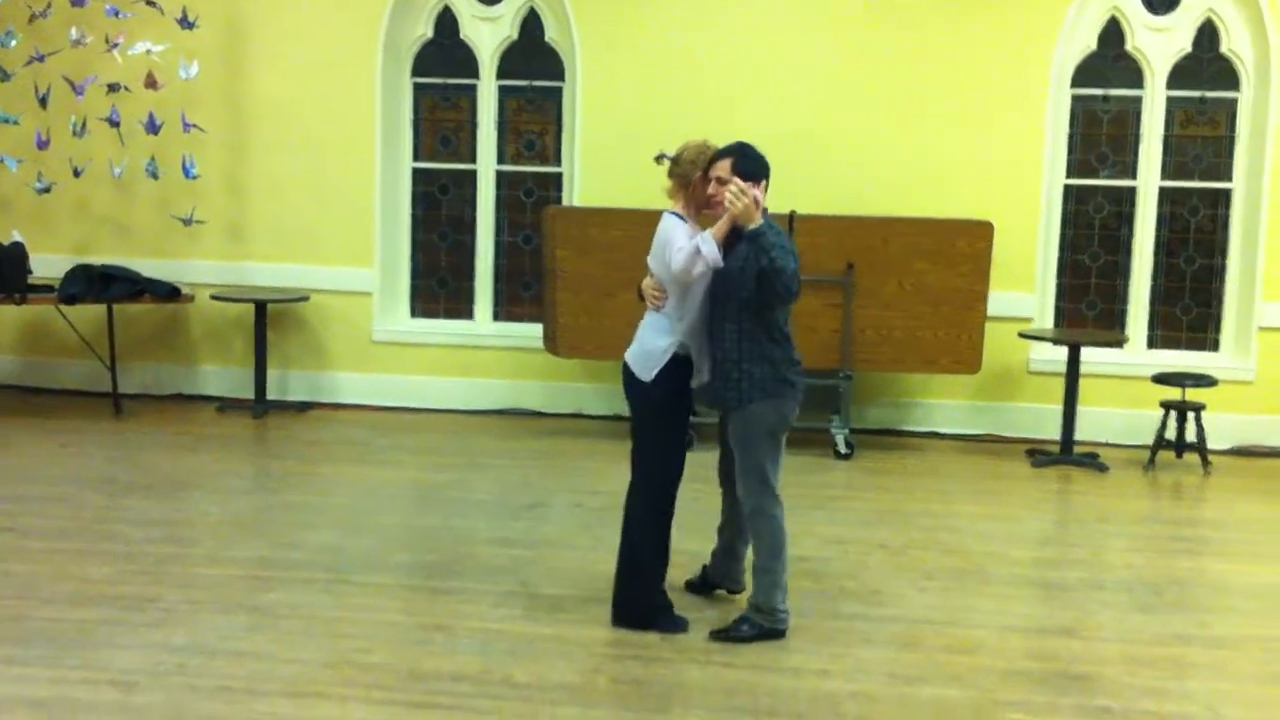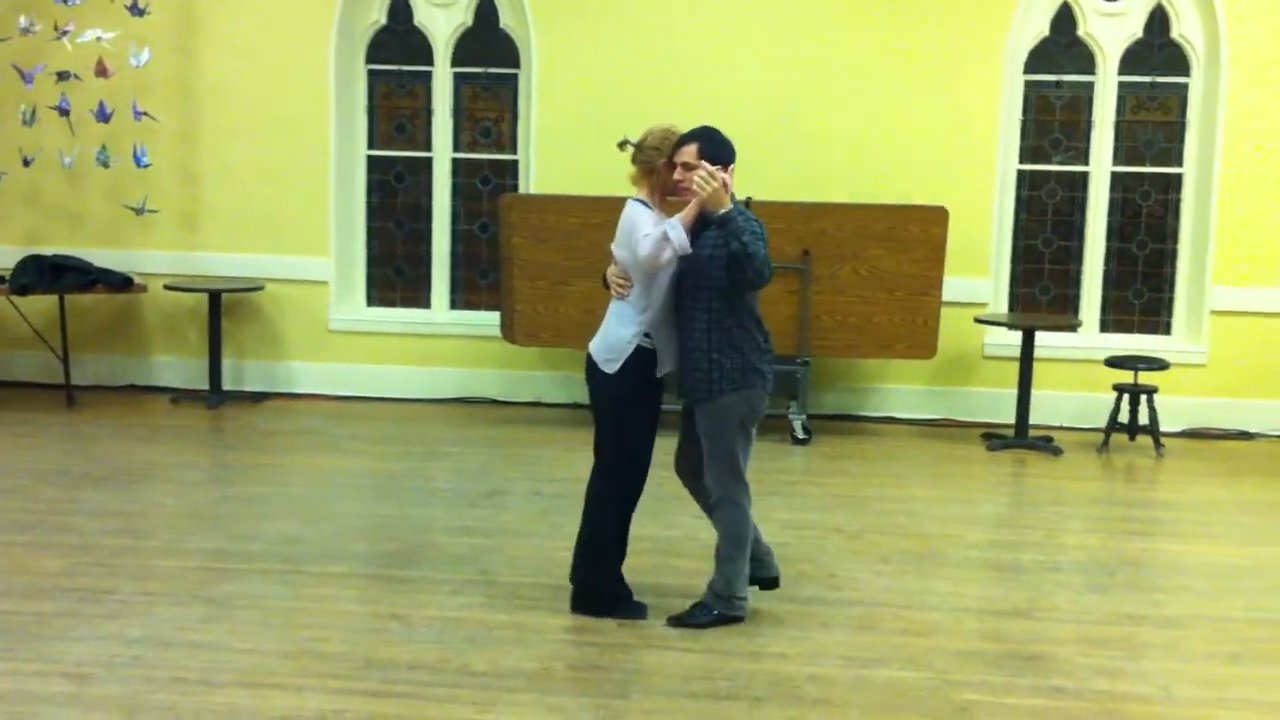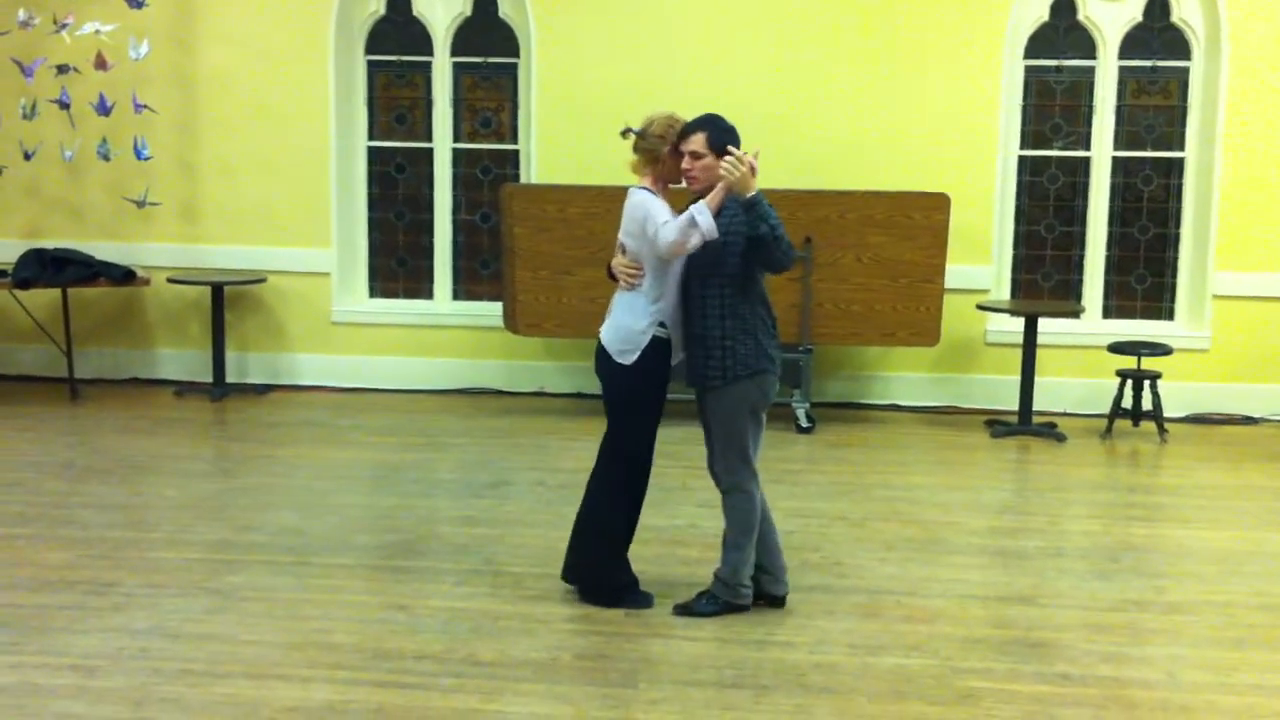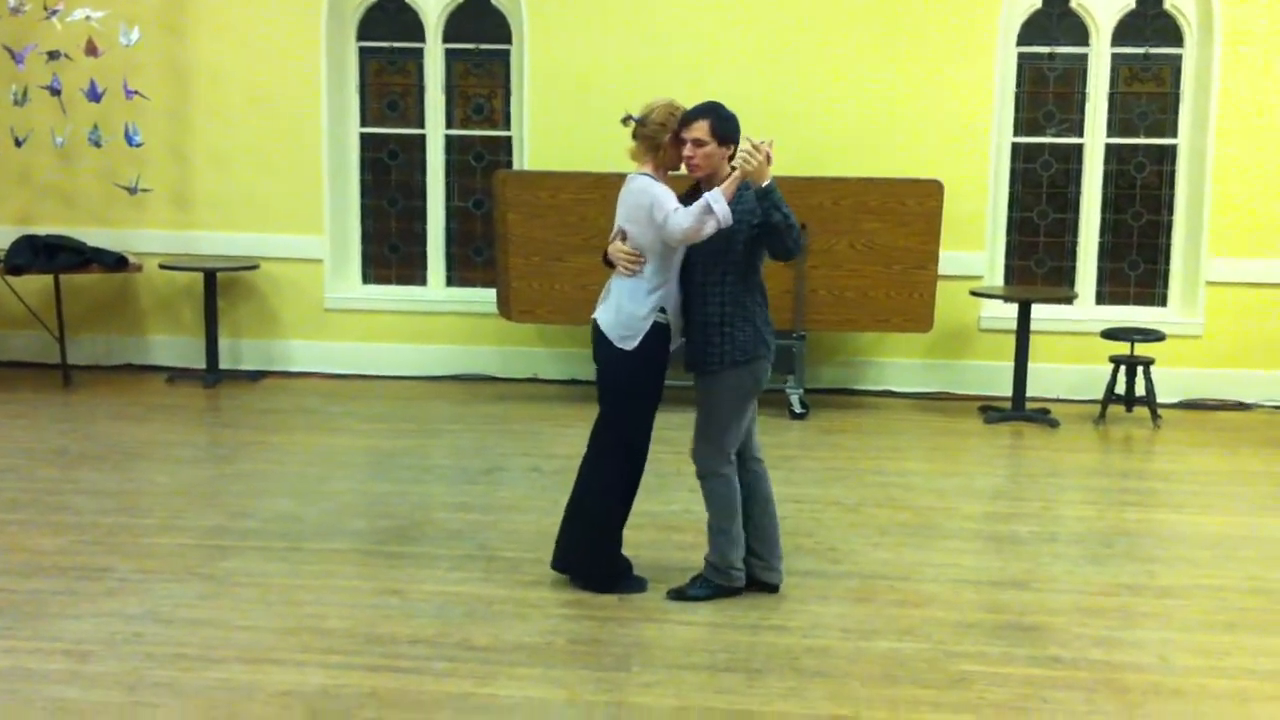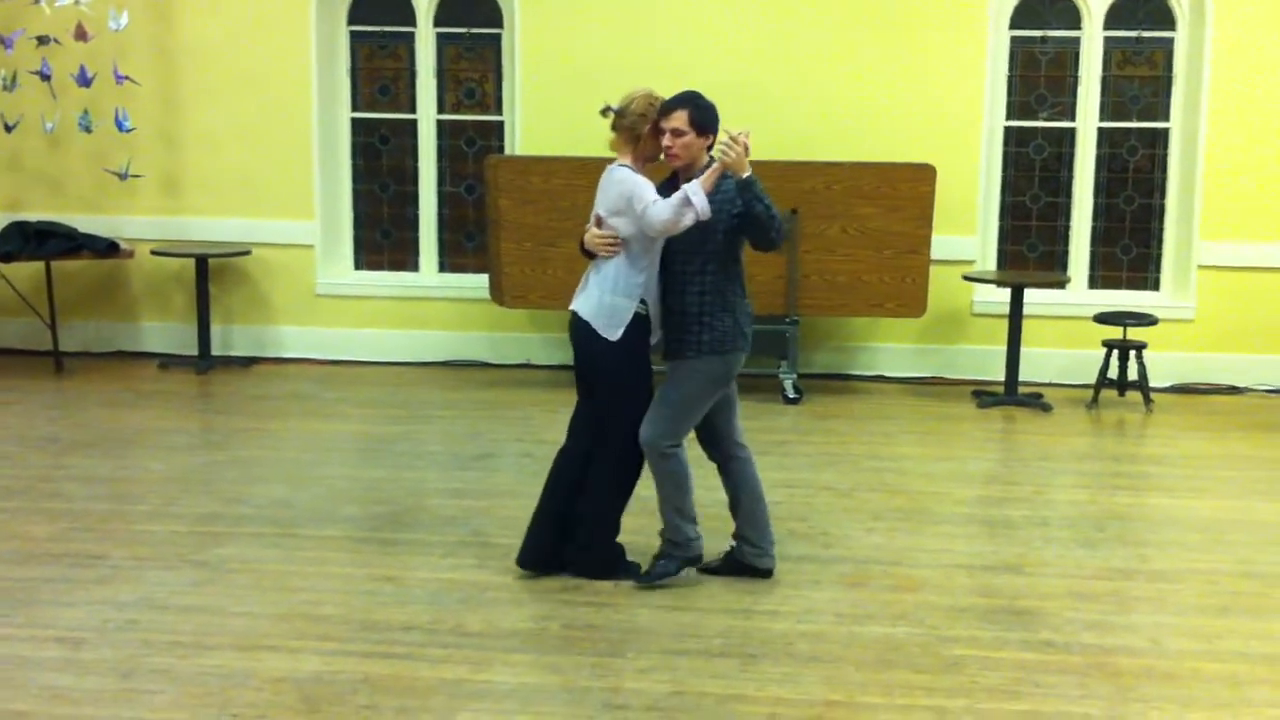
dt=0.5s
person 1, frame 1
left shoulder: (771, 240)
right shoulder: (727, 241)
left elbow: (786, 289)
left wrist: (754, 225)
right wrist: (651, 285)
left hip: (765, 389)
right hip: (739, 386)
left knee: (758, 497)
right knee: (734, 485)
left ankle: (769, 613)
right ankle: (725, 570)
person 1, frame 2
left shoulder: (741, 225)
right shoulder: (692, 227)
left elbow: (757, 274)
left wrist: (723, 211)
right wrist: (617, 273)
left hip: (734, 377)
right hip: (704, 375)
left knee: (726, 485)
right knee: (693, 469)
left ankle: (728, 598)
right ankle: (758, 562)
person 1, frame 3
left shoulder: (744, 213)
left elbow: (781, 259)
right elbow: (656, 264)
left wrist: (750, 195)
right wrist: (620, 263)
left hip: (743, 365)
right hip: (710, 365)
left knee: (735, 477)
right knee: (731, 474)
left ankle: (733, 587)
right ankle: (769, 580)
person 1, frame 4
left shoulder: (749, 202)
right shoulder: (685, 203)
left elbow: (789, 248)
right elbow: (650, 250)
left wrist: (765, 185)
right wrist: (616, 250)
left hip: (738, 351)
right hip: (710, 350)
left knee: (713, 458)
right knee: (743, 457)
left ankle: (724, 571)
right ankle: (763, 567)
person 1, frame 5
left shoulder: (729, 193)
right shoulder: (663, 192)
left elbow: (771, 238)
left wrist: (744, 177)
right wrist: (591, 239)
left hip: (715, 341)
right hip: (689, 340)
left knee: (658, 437)
right knee: (725, 445)
left ankle: (682, 542)
right ankle: (755, 552)
person 2, frame 1
left shoulder: (685, 225)
right shoulder: (675, 227)
right elbow: (687, 266)
right wrist: (730, 219)
left hip: (671, 367)
right hip: (656, 369)
left knee: (661, 479)
right knee: (653, 482)
left ankle: (641, 590)
right ankle: (640, 605)
person 2, frame 2
left shoulder: (650, 214)
right shoulder: (639, 215)
right elbow: (654, 254)
right wrist: (698, 203)
left hip: (639, 361)
right hip: (622, 362)
left knee: (628, 471)
right knee: (616, 473)
left ankle: (594, 578)
right ankle: (598, 592)
person 2, frame 3
left shoulder: (646, 201)
right shoulder: (646, 204)
right elbow: (674, 240)
right wrist: (723, 188)
left hip: (633, 347)
right hip: (637, 351)
left knee: (621, 461)
right knee: (627, 464)
left ankle: (589, 568)
right ankle: (605, 581)
person 2, frame 4
left shoulder: (638, 187)
right shoulder: (651, 193)
right elbow: (686, 227)
right wrist: (738, 176)
left hip: (622, 332)
right hip: (635, 337)
left knee: (611, 446)
right knee: (623, 450)
left ankle: (579, 554)
right ankle: (599, 567)
person 2, frame 5
left shoulder: (617, 177)
right shoulder: (631, 184)
right elbow: (664, 220)
right wrist: (716, 169)
left hip: (595, 322)
right hip: (615, 328)
left knee: (588, 435)
right knee: (628, 439)
left ankle: (545, 547)
right ankle: (592, 552)
